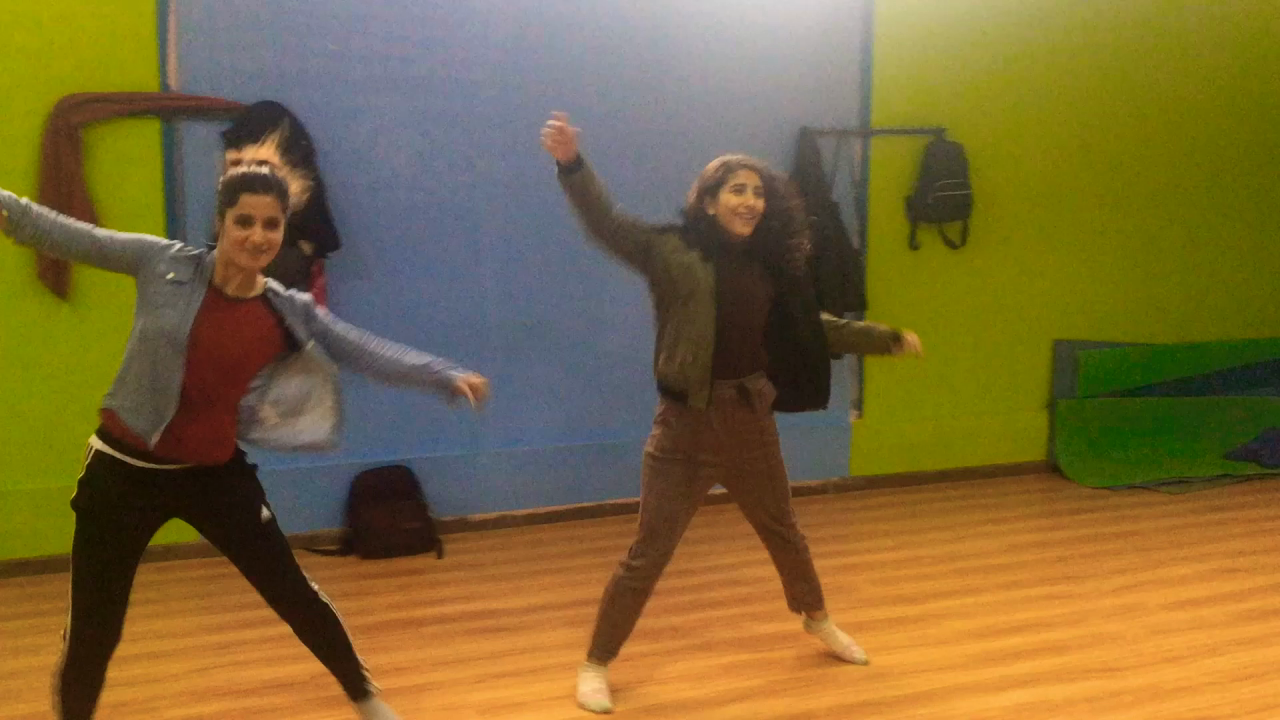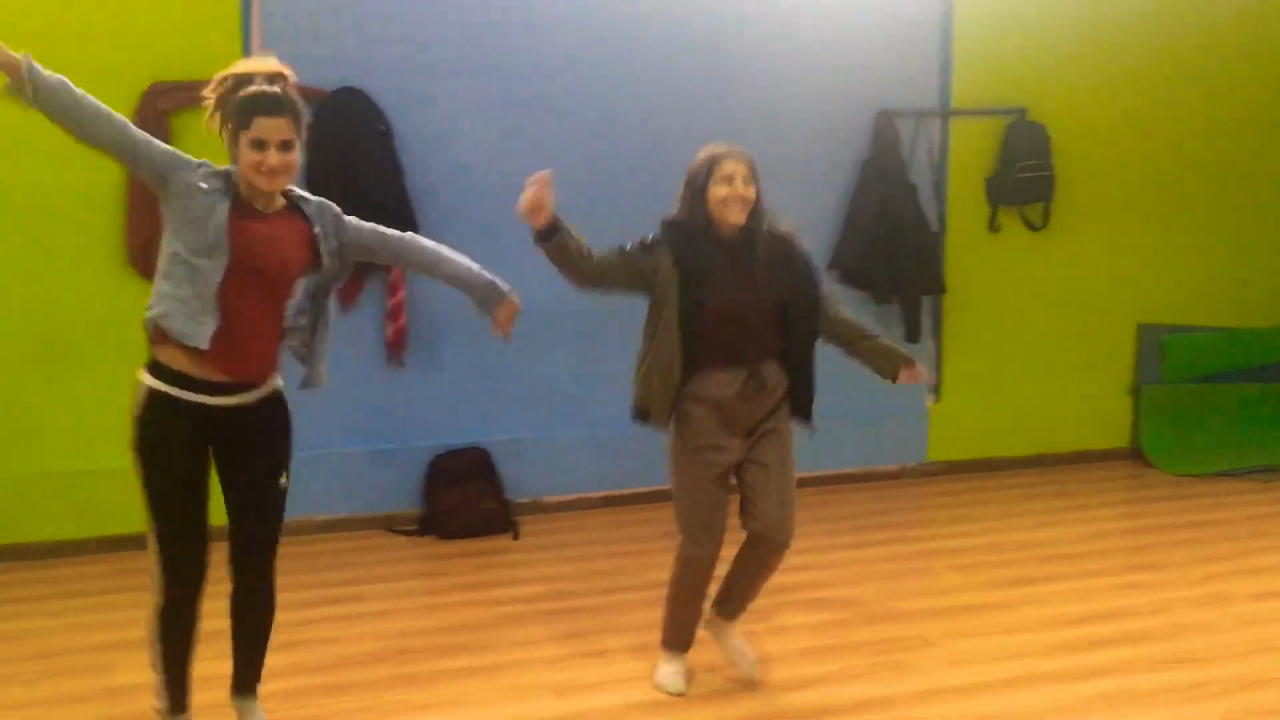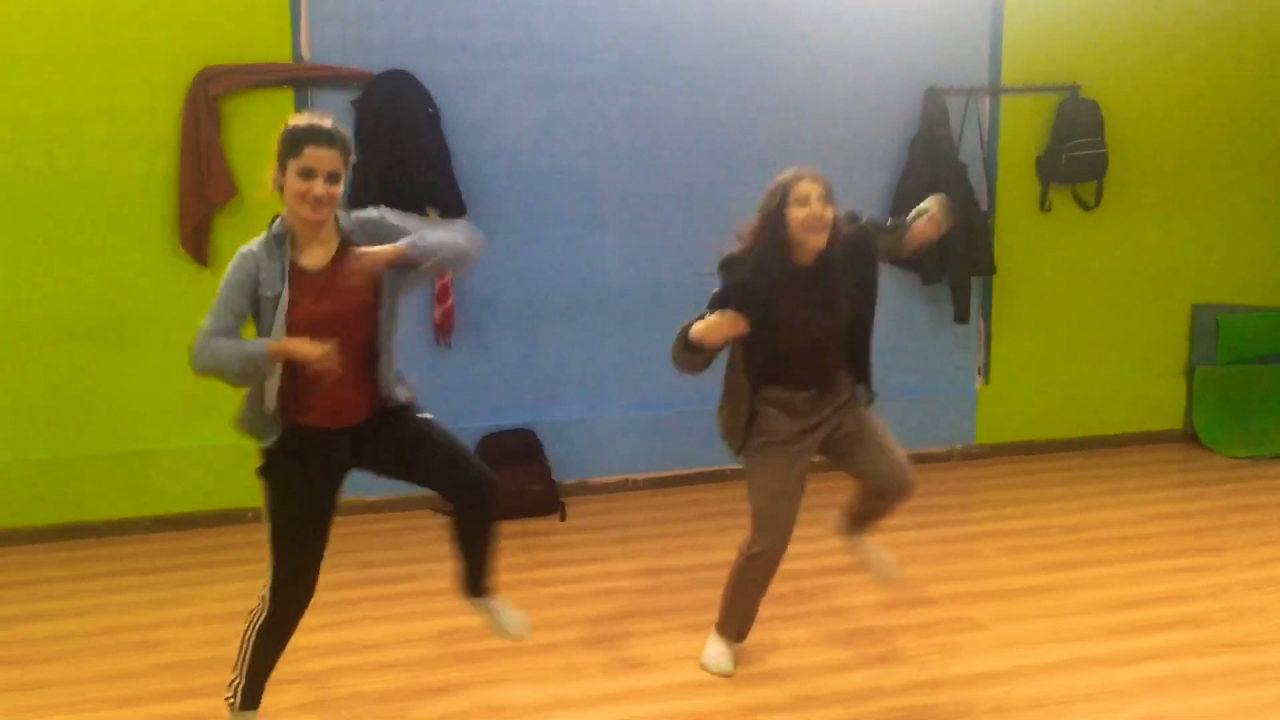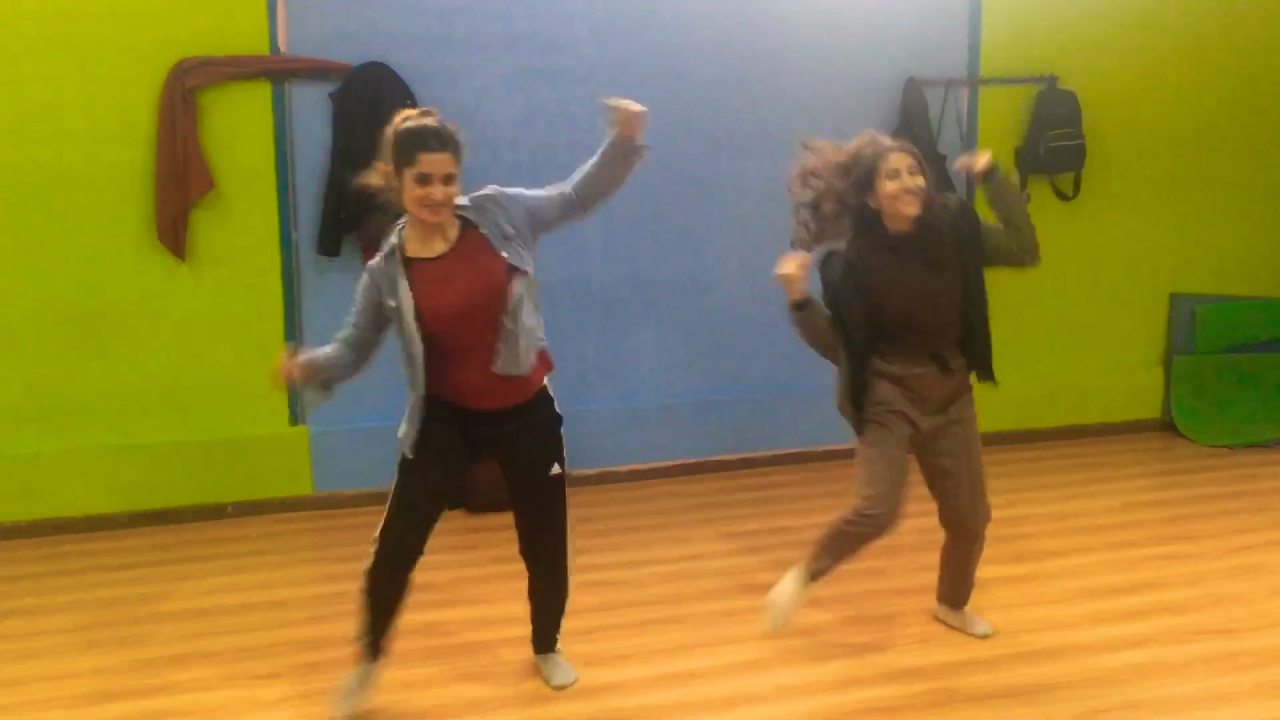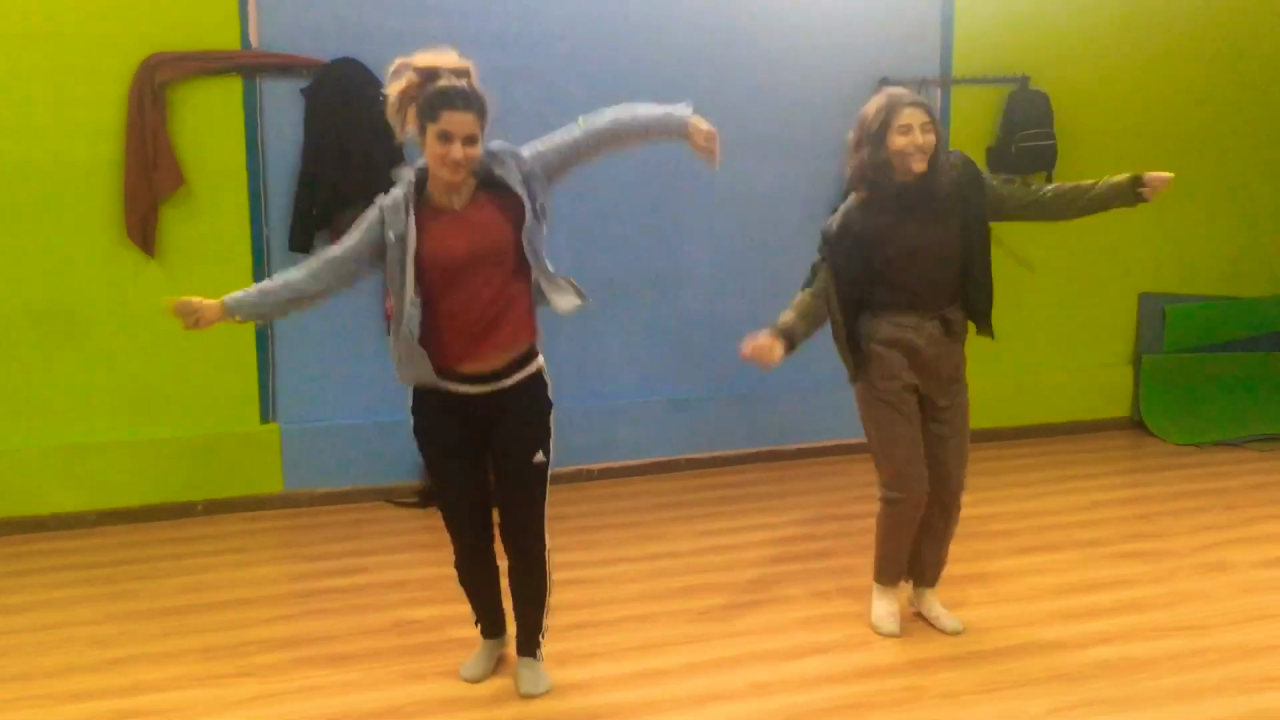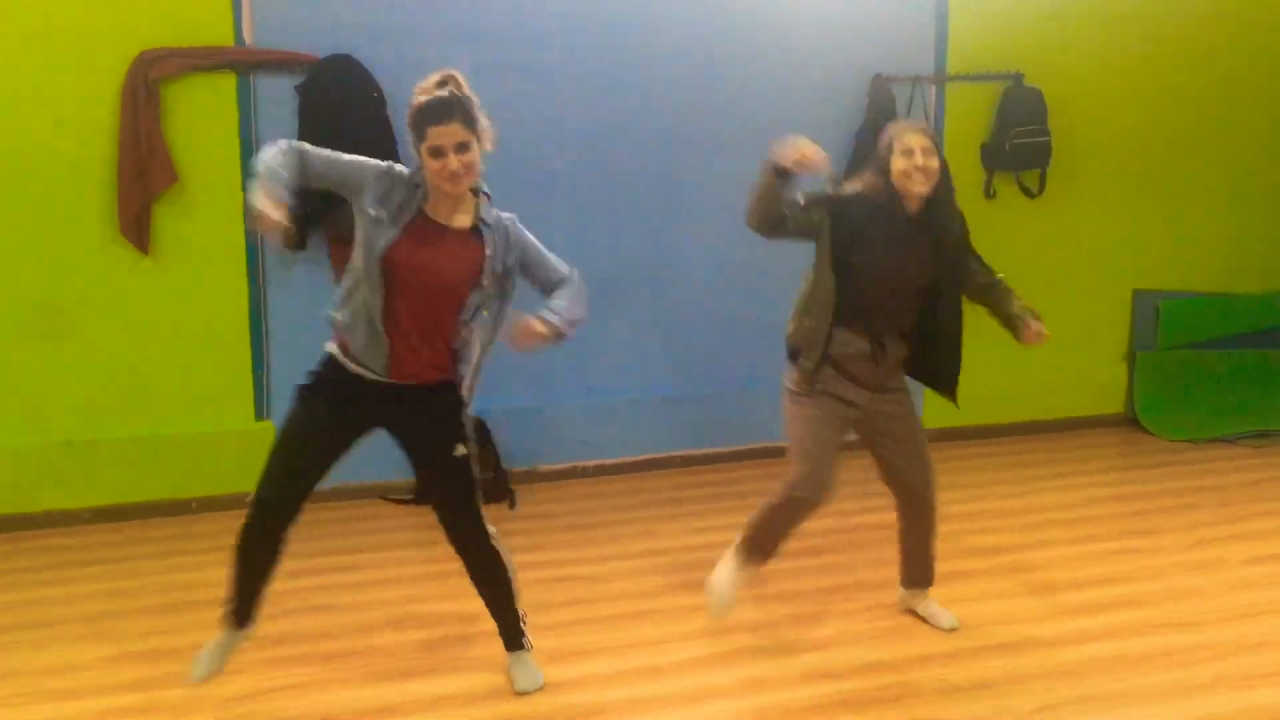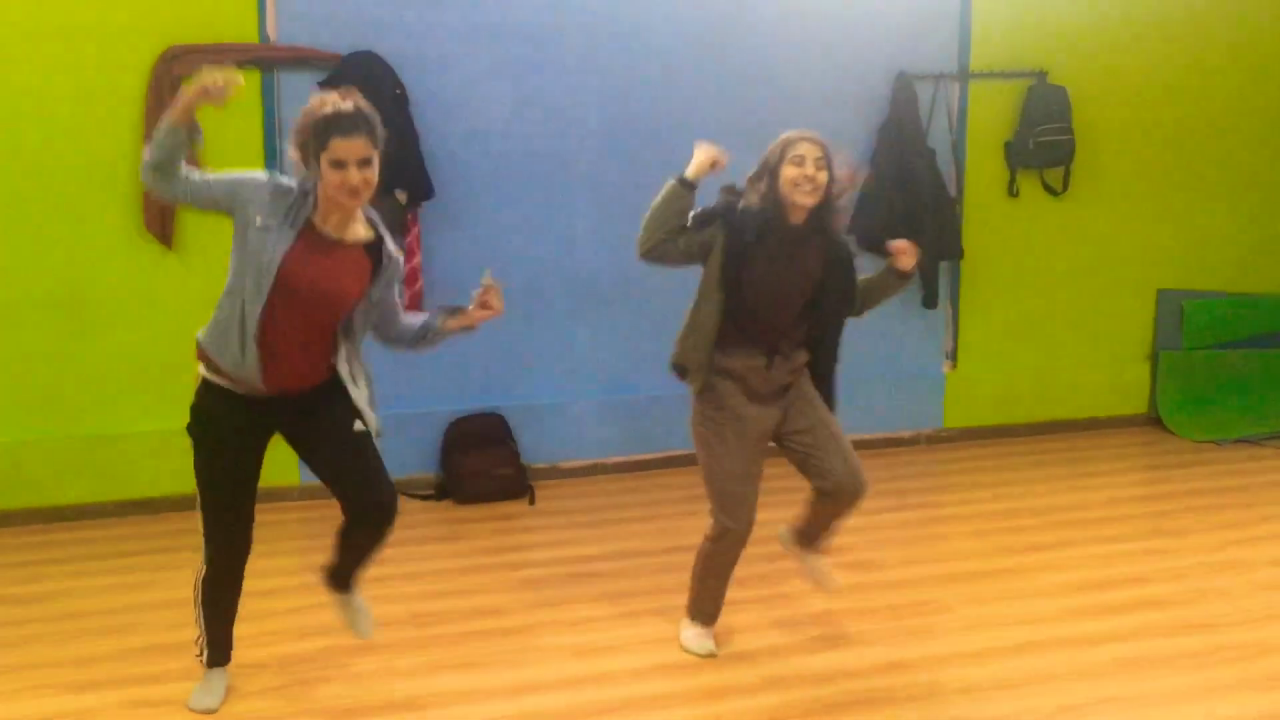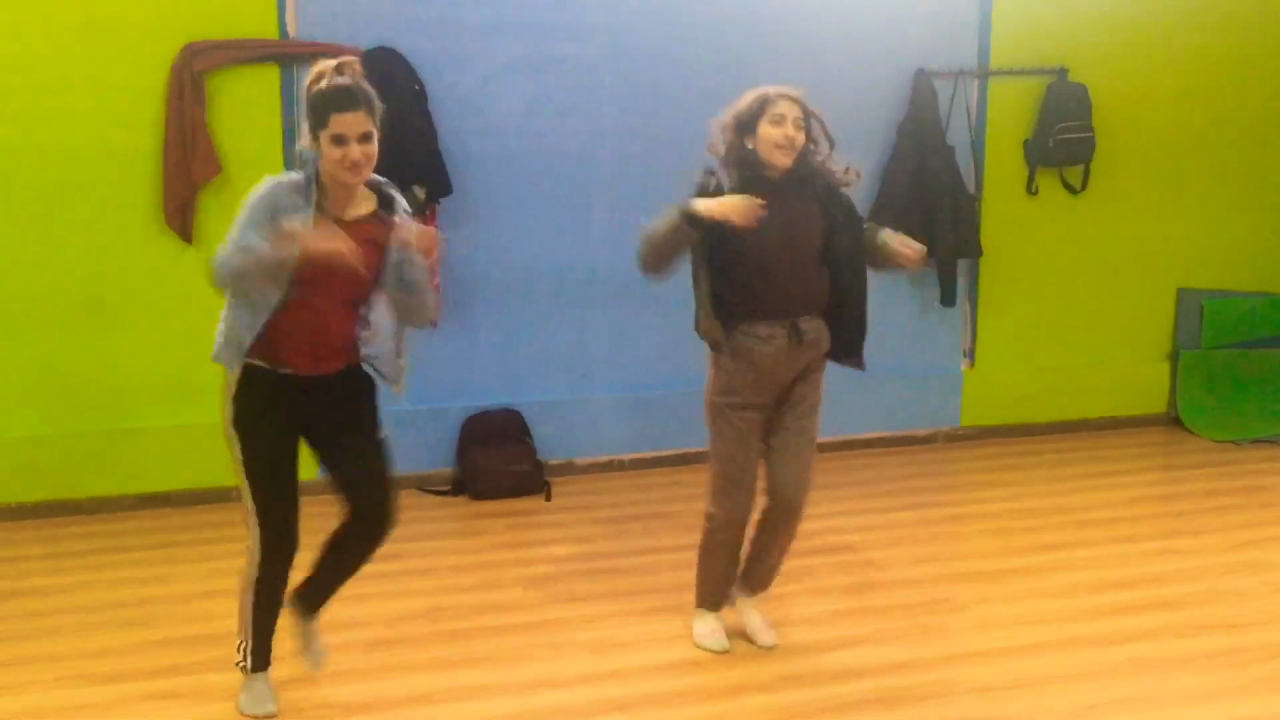
dt=0.4s
person 1, frame 1
left shoulder: (291, 312)
right shoulder: (166, 268)
left elbow: (365, 352)
right elbow: (63, 238)
left wrist: (449, 377)
left hip: (216, 471)
right hip: (126, 470)
left knee: (294, 593)
right knee: (91, 635)
person 1, frame 2
left shoulder: (318, 220)
right shoulder: (193, 187)
left elbow: (402, 246)
right elbow: (99, 124)
left wrist: (487, 286)
left hip: (258, 410)
right hip: (177, 403)
left knee: (256, 565)
right knee: (182, 575)
person 1, frame 3
left shoulder: (373, 230)
right shoulder: (258, 263)
left elbow: (460, 245)
right elbow: (212, 351)
left wrist: (397, 254)
right wrist: (289, 348)
left hip: (379, 418)
right hip: (302, 437)
left knee: (476, 487)
right knee: (292, 588)
left ankle: (477, 589)
person 1, frame 4
left shoulder: (497, 214)
right shoulder: (386, 271)
left elbow: (582, 197)
right elbow: (352, 351)
left wrist: (624, 141)
right wrist: (306, 367)
left hip: (525, 410)
right hip: (447, 418)
left knee: (545, 545)
right knee: (395, 548)
left ankle: (546, 649)
right ankle: (368, 657)
person 1, frame 5
left shoulder: (515, 173)
right shoulder: (395, 212)
left elbow: (596, 129)
right elbow: (325, 274)
left wrist: (678, 120)
right wrist: (226, 307)
left hip: (517, 390)
right hip: (443, 397)
left knee: (523, 533)
right knee: (466, 534)
left ankle: (529, 650)
right ankle: (490, 635)
person 1, frame 6
left shoulder: (499, 233)
right shoulder: (385, 191)
left elbow: (567, 286)
right elbow: (294, 153)
left wrist: (549, 324)
right wrist: (268, 195)
left hip: (428, 393)
right hip: (347, 376)
left knee: (467, 526)
right knee: (272, 501)
left ankle: (517, 646)
right ankle: (238, 624)
person 1, frame 7
left shoulder: (381, 257)
right shoulder: (267, 203)
left elbow: (394, 329)
right elbow: (165, 179)
left wrist: (463, 317)
right wrist: (185, 109)
left hip: (316, 395)
right hip: (230, 394)
left knee: (376, 508)
right knee: (227, 544)
left ankle: (343, 582)
right ankle: (215, 663)
person 1, frame 8
left shoulder: (393, 210)
right shoulder: (282, 194)
left elbow: (420, 313)
right elbow: (226, 270)
left wrist: (420, 264)
right wrist: (294, 242)
left hip: (342, 379)
right hip: (268, 382)
left knee: (374, 514)
right knee: (274, 539)
left ankle: (307, 605)
person 2, frame 1
left shoulder: (775, 261)
right shoulder: (677, 251)
left elbow: (813, 329)
right elbow: (605, 227)
left wrist: (888, 338)
right wrist: (572, 162)
left hip: (751, 420)
right hip: (689, 422)
left knee: (783, 532)
right knee: (648, 556)
left ankle: (817, 621)
right ankle: (597, 664)
person 2, frame 2
left shoulder: (777, 252)
right shoulder: (670, 253)
left elbow: (822, 316)
right elbow: (591, 272)
left wrist: (891, 360)
right wrist: (547, 225)
left hip: (767, 408)
right hip: (702, 411)
left knee: (775, 532)
right knee: (699, 547)
left ankle: (726, 619)
right ankle: (673, 649)
person 2, frame 3
left shoulder: (850, 247)
right shoulder: (751, 278)
left elbow: (910, 229)
right elbow: (691, 361)
left wrist: (931, 217)
right wrist: (697, 336)
left hip: (840, 400)
right hip: (775, 416)
left knee: (895, 477)
right knee: (768, 540)
left ankle: (856, 528)
right ankle: (727, 634)
person 2, frame 4
left shoulder: (950, 229)
right shoulder: (850, 260)
left elbow: (1024, 253)
right elbow: (832, 345)
left wrist: (994, 178)
right wrist: (798, 298)
left hip: (948, 395)
right hip: (888, 395)
left knee: (969, 514)
right knee: (876, 512)
left ankle: (953, 603)
right ankle: (803, 576)
person 2, frame 5
left shoulder: (961, 190)
right shoulder: (859, 214)
left elbow: (1042, 202)
right elbow: (820, 292)
left wrist: (1131, 187)
right wrist: (782, 336)
left hip: (947, 352)
right hip: (887, 356)
left knee: (949, 484)
right knee: (907, 486)
left ankle: (923, 591)
right ankle: (886, 587)
person 2, frame 6
left shoulder: (943, 232)
right shoulder: (849, 211)
left elbow: (981, 283)
right elbow: (765, 220)
left wrist: (1022, 321)
right wrist: (782, 168)
left hip: (885, 377)
right hip: (825, 370)
left knee: (918, 492)
right knee: (810, 488)
left ankle: (917, 589)
right ankle: (744, 555)
person 2, frame 7
left shoulder: (826, 242)
right shoulder: (734, 225)
left elbow: (846, 301)
right elbow: (653, 248)
left wrist: (894, 272)
right wrist: (688, 179)
left hip: (791, 382)
right hip: (728, 384)
left knee: (845, 483)
right knee: (733, 520)
left ankle: (806, 543)
right ankle: (699, 618)
person 2, frame 8
left shoulder: (820, 191)
right shoulder: (720, 195)
left elbow: (864, 242)
right elbow: (652, 258)
left wrist: (893, 247)
right wrist: (694, 212)
left hip: (805, 363)
right hip: (744, 360)
left knee: (790, 496)
right knee: (729, 500)
left ankle: (749, 596)
right ankle: (709, 608)
